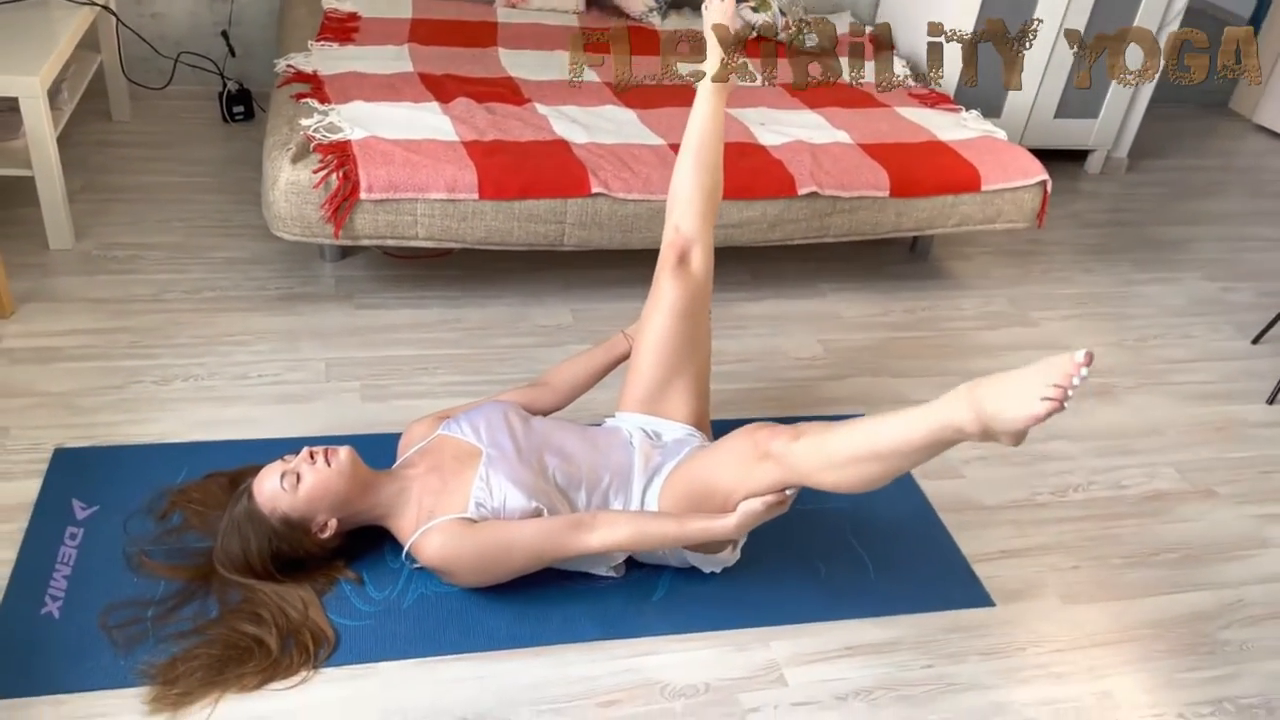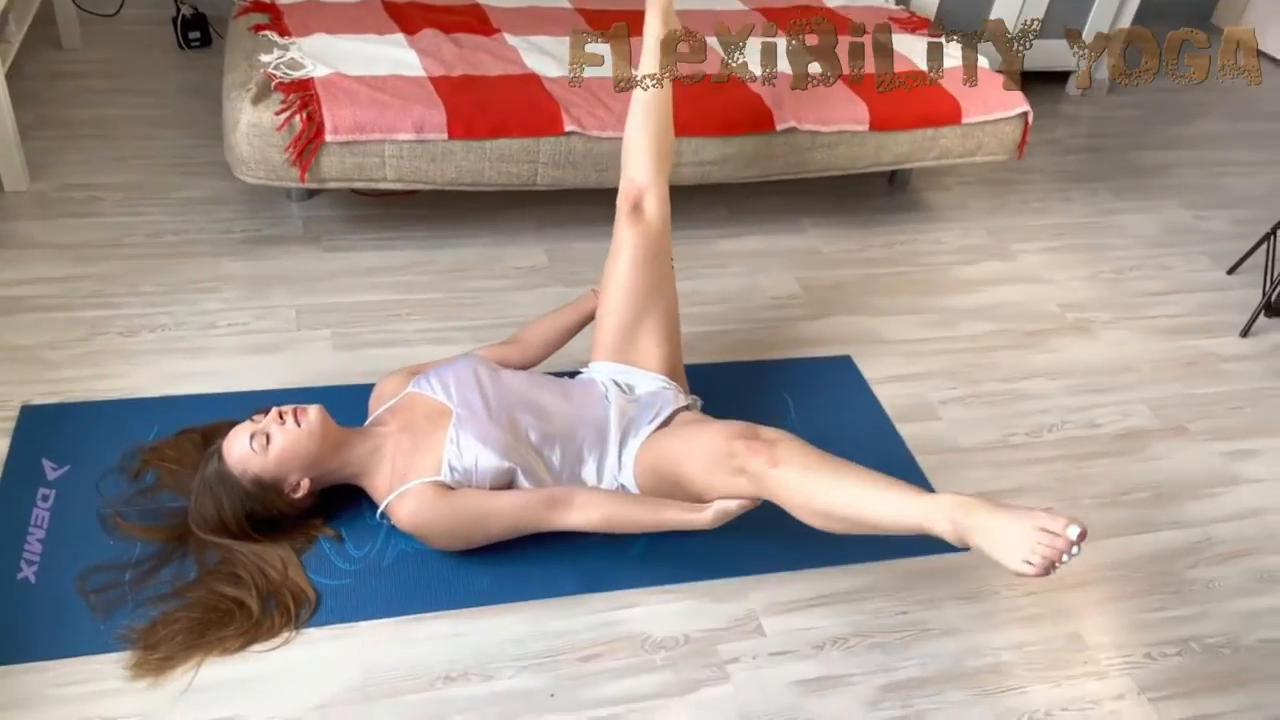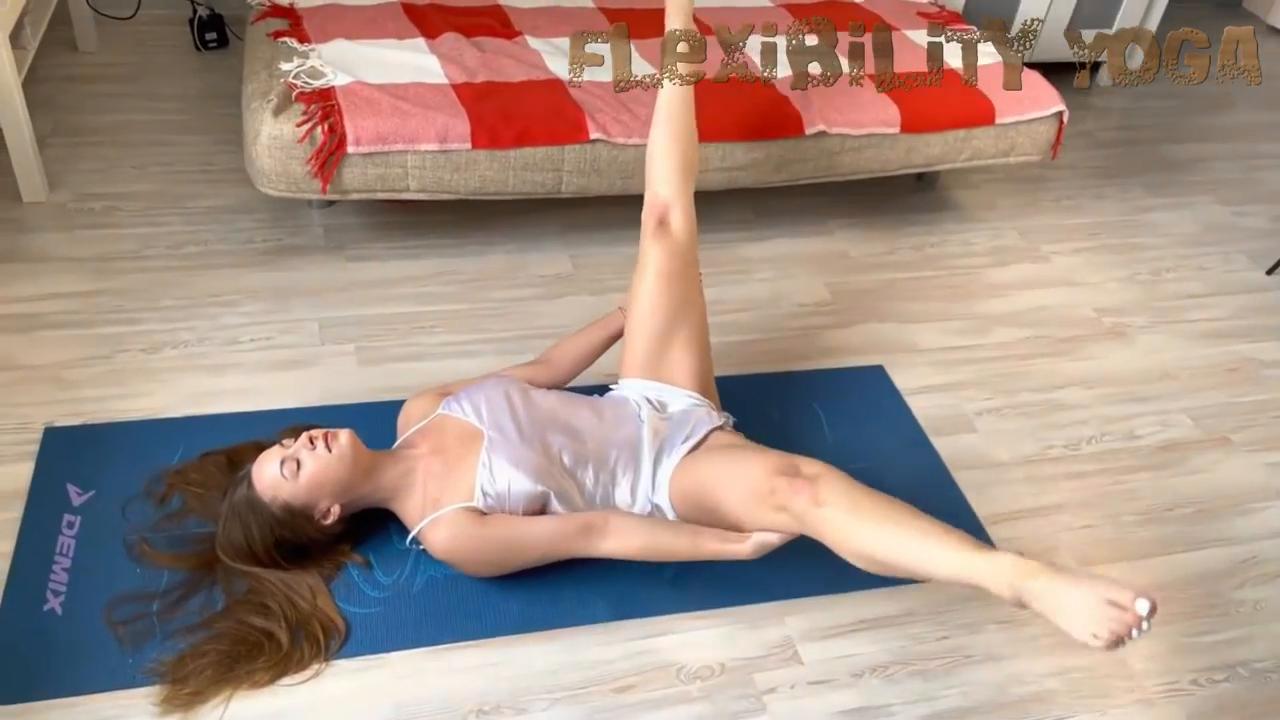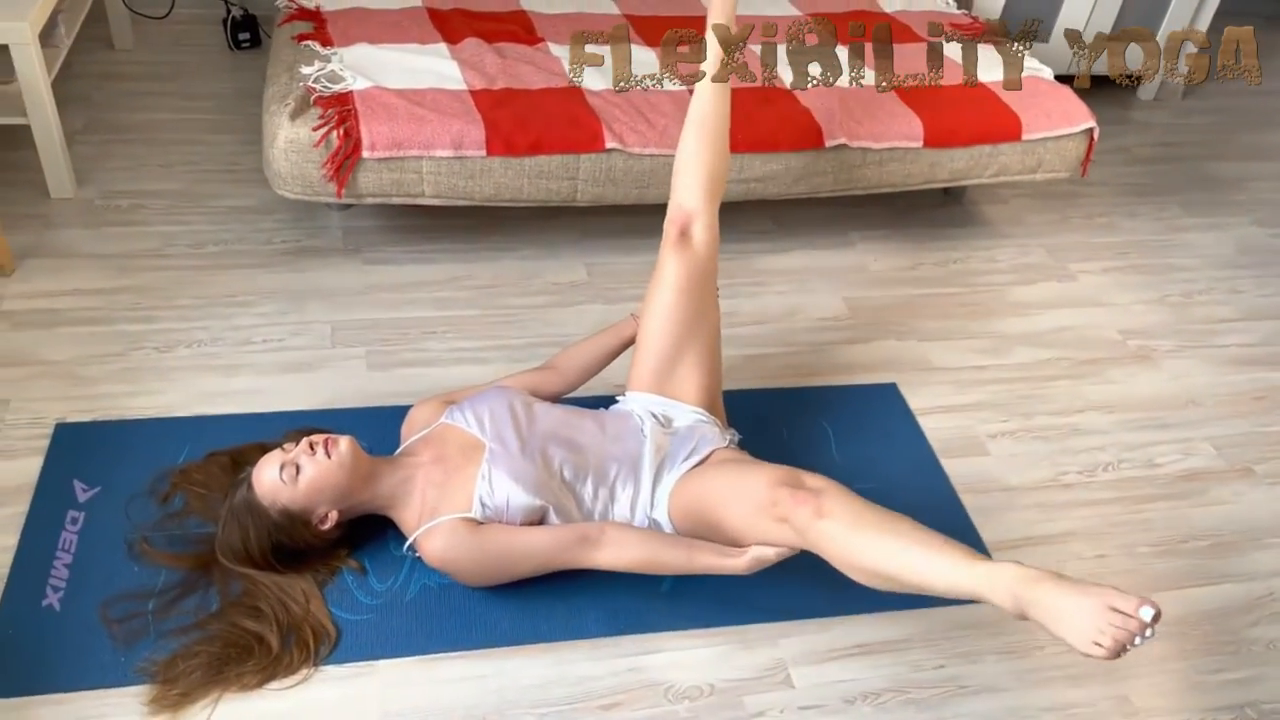
dt=0.5s
person 1, frame 1
left shoulder: (416, 438)
right shoulder: (440, 547)
left elbow: (535, 395)
right elbow: (582, 534)
left wrist: (629, 338)
right wrist: (724, 524)
left hip: (643, 436)
right hip: (666, 500)
left knee: (684, 252)
right knee: (774, 446)
right ankle: (972, 410)
person 1, frame 2
left shoulder: (392, 392)
right shoulder: (414, 507)
left elbow: (507, 356)
right elbow: (557, 508)
left wrist: (600, 294)
right wrist: (703, 512)
left hip: (619, 390)
right hip: (638, 453)
left knee: (641, 202)
right knee: (751, 453)
right ankle: (963, 516)
person 1, frame 3
left shoulder: (418, 414)
right shoulder: (446, 534)
left elbow: (536, 375)
right elbow: (591, 534)
left wrist: (631, 314)
right wrist: (740, 549)
left hip: (651, 410)
right hip: (670, 473)
left knee: (666, 216)
right knee: (797, 485)
right ankle: (1028, 582)
person 1, frame 4
left shoulder: (425, 421)
right shoulder: (441, 542)
left elbow: (541, 381)
right elbow: (589, 546)
left wrist: (640, 318)
right wrist: (733, 563)
left hip: (654, 422)
right hip: (673, 487)
left knee: (688, 228)
right knee: (798, 500)
right ankle: (1024, 589)
